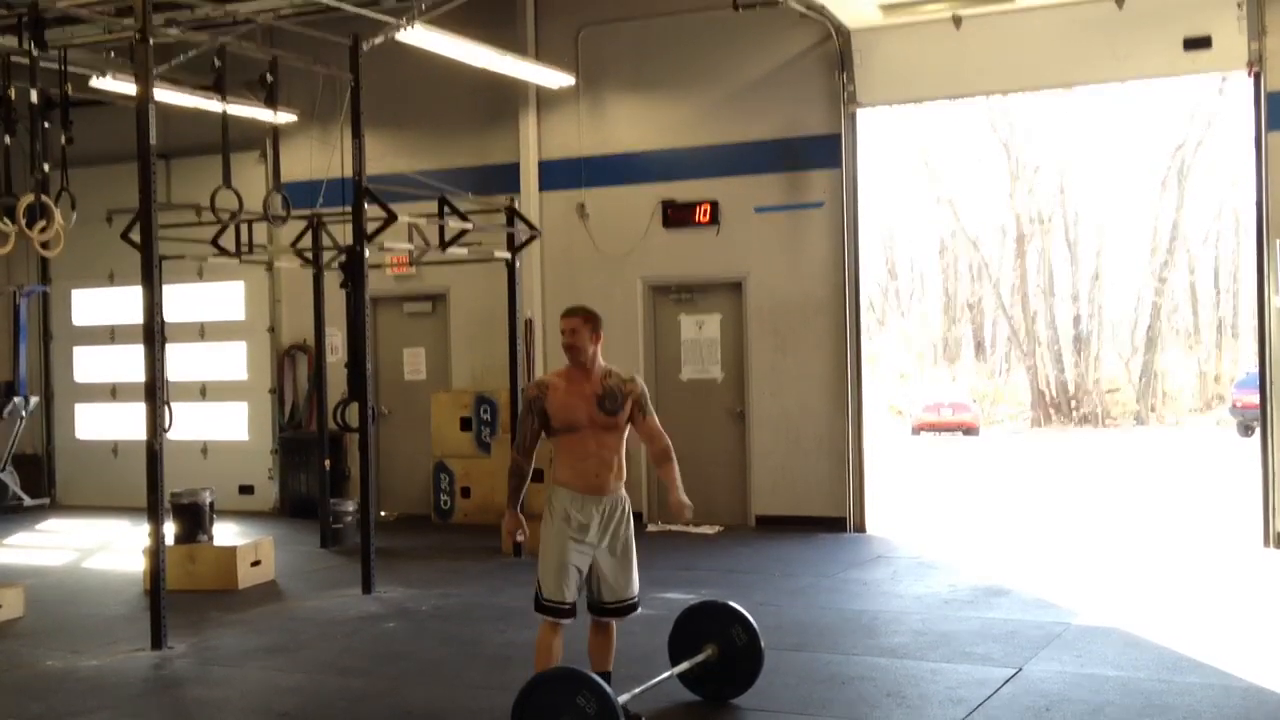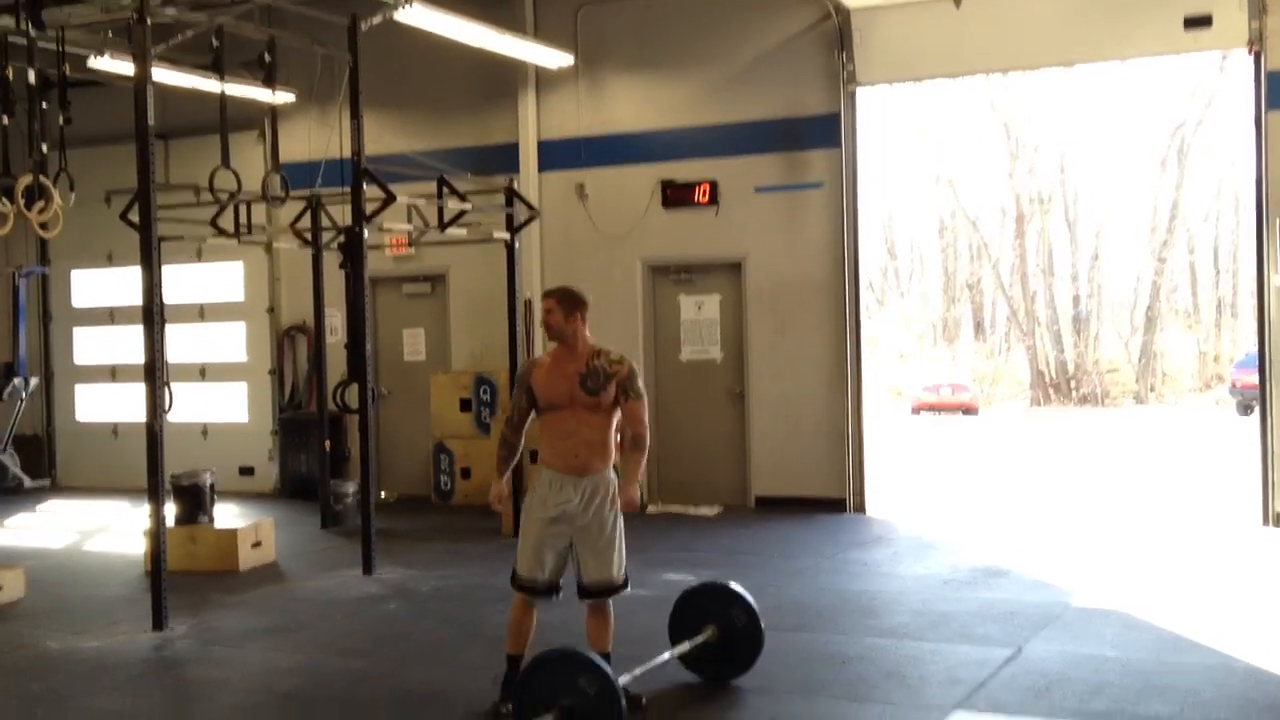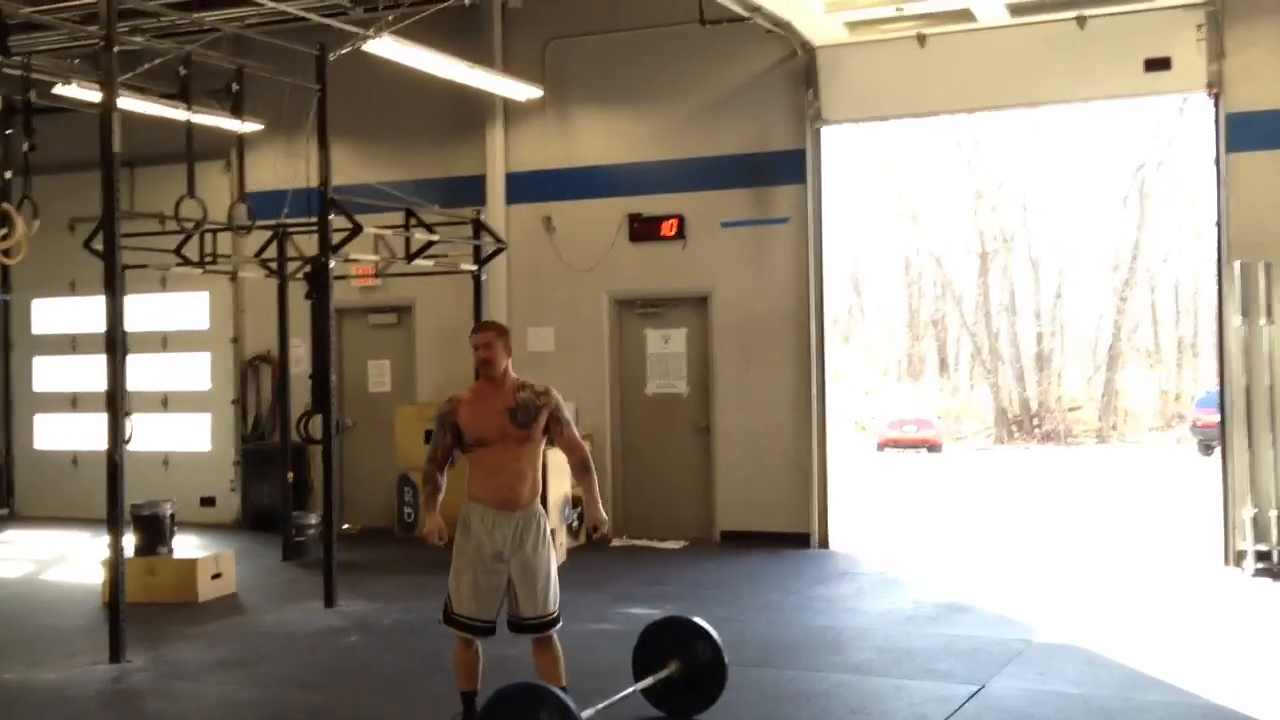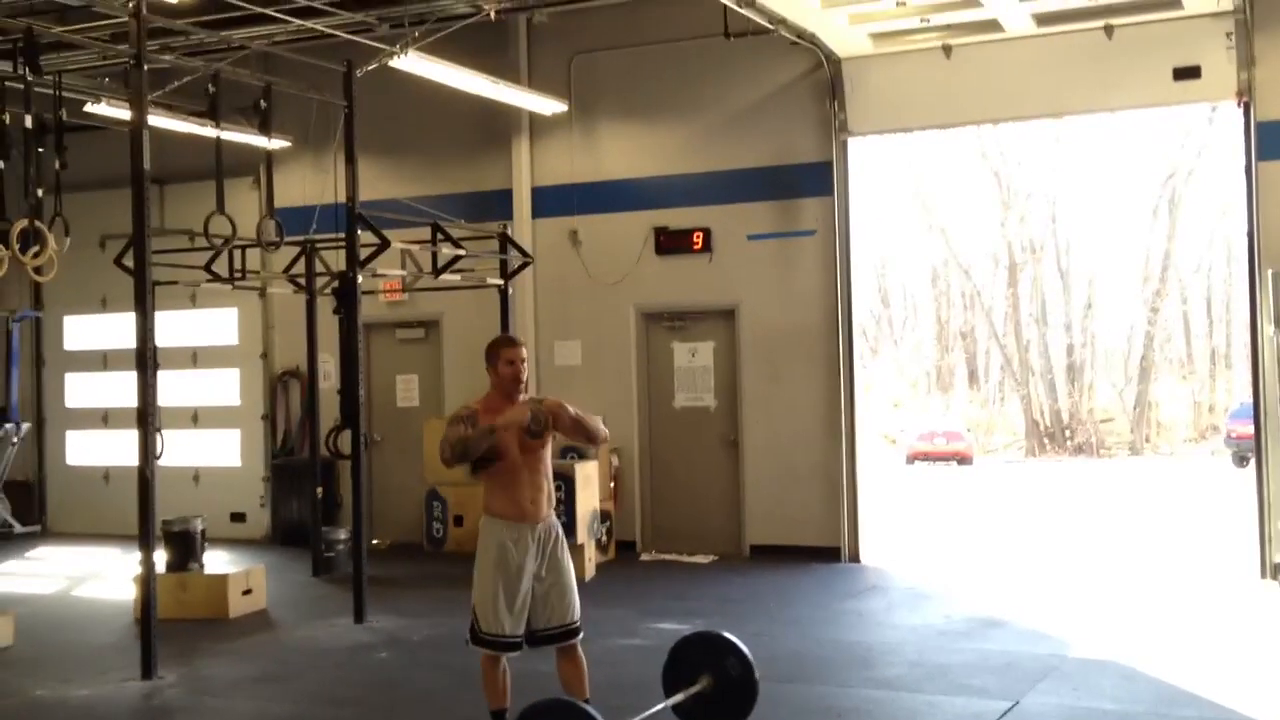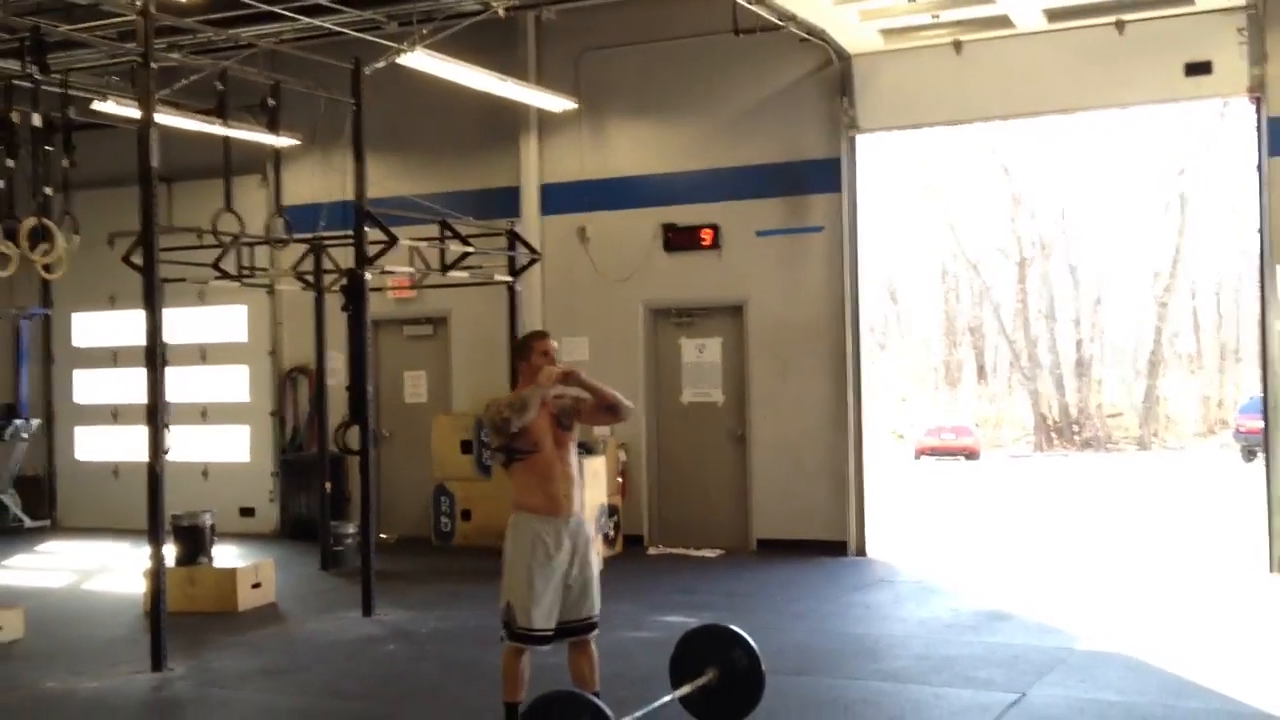
dt=0.4s
person 1, frame 1
left shoulder: (628, 387)
right shoulder: (543, 391)
left elbow: (659, 443)
right elbow: (522, 452)
left wrist: (677, 490)
right wrist: (511, 509)
left hip: (614, 507)
right hip: (566, 508)
left knee: (608, 612)
right knee: (554, 613)
person 1, frame 2
left shoulder: (618, 369)
right shoulder: (535, 369)
left elbow: (638, 429)
right elbow: (513, 427)
left wrist: (632, 481)
right wrist: (501, 478)
left hip: (598, 489)
right hip: (550, 488)
left knee: (600, 593)
right knee: (527, 589)
right ankle: (512, 680)
person 1, frame 3
left shoulder: (543, 399)
right shoulder: (457, 407)
left elbow: (578, 452)
right elbow: (435, 464)
left wrist: (593, 501)
right wrist: (431, 511)
left hip: (530, 522)
right hip: (480, 523)
left knee: (544, 627)
right knee: (468, 628)
person 1, frame 4
left shoulder: (544, 409)
right shoulder: (470, 416)
left elbow: (599, 434)
right elbow: (449, 455)
left wrist: (572, 416)
right wrist: (496, 425)
left hip: (549, 533)
right hip: (502, 537)
left knee: (568, 639)
right knee: (494, 644)
person 1, frame 5
left shoulder: (568, 404)
right shoulder: (502, 407)
left elbow: (622, 411)
right elbow: (508, 420)
left wrist: (584, 383)
right wrist: (540, 385)
left hip: (576, 527)
right hip: (533, 529)
left knee: (583, 632)
right knee: (521, 635)
